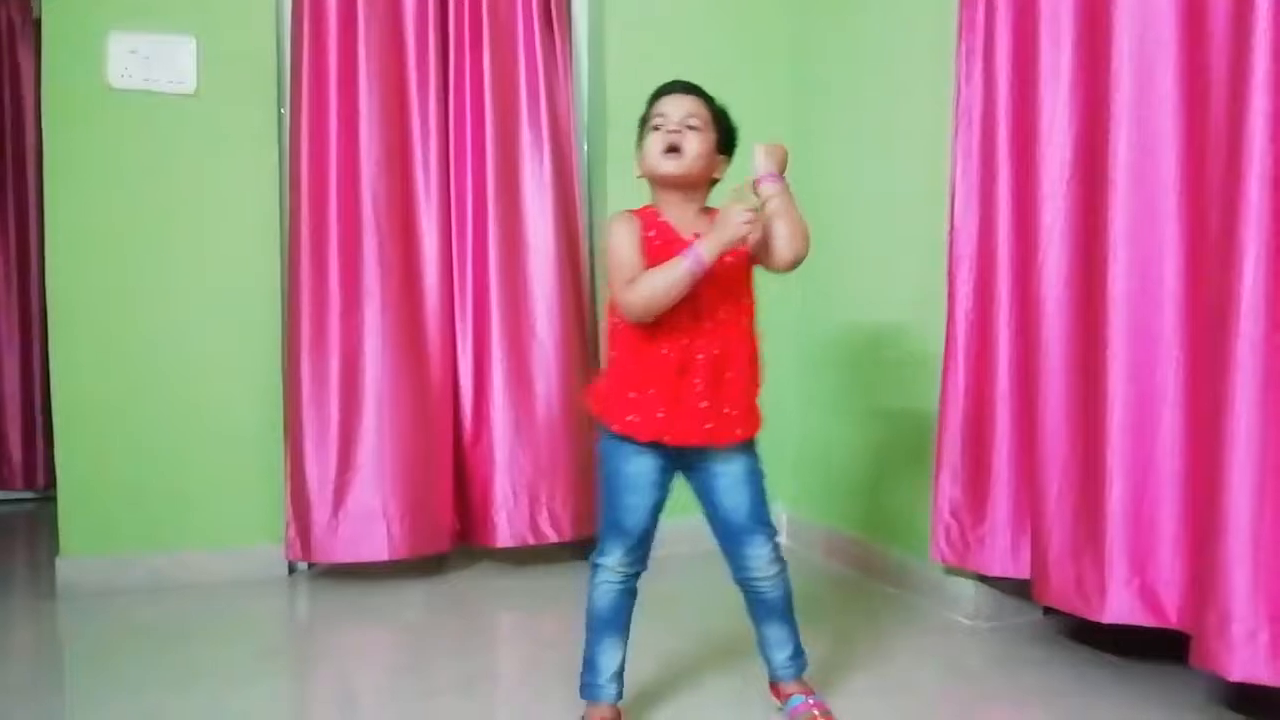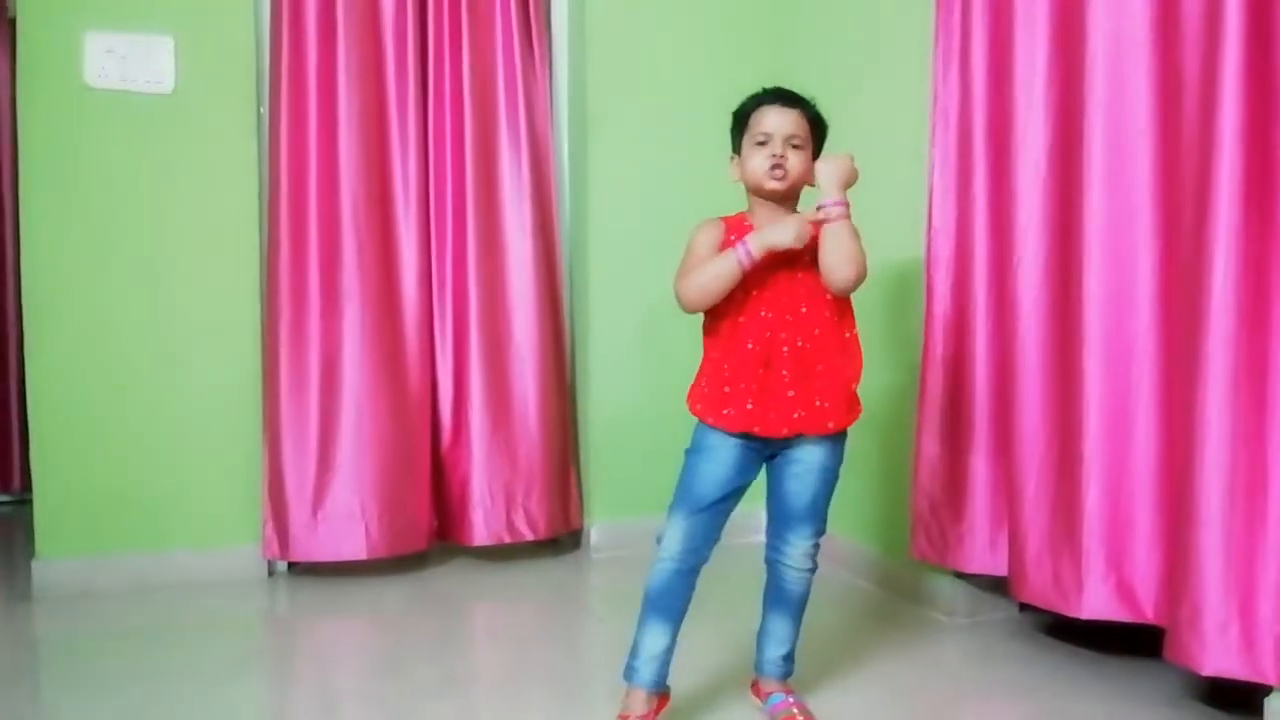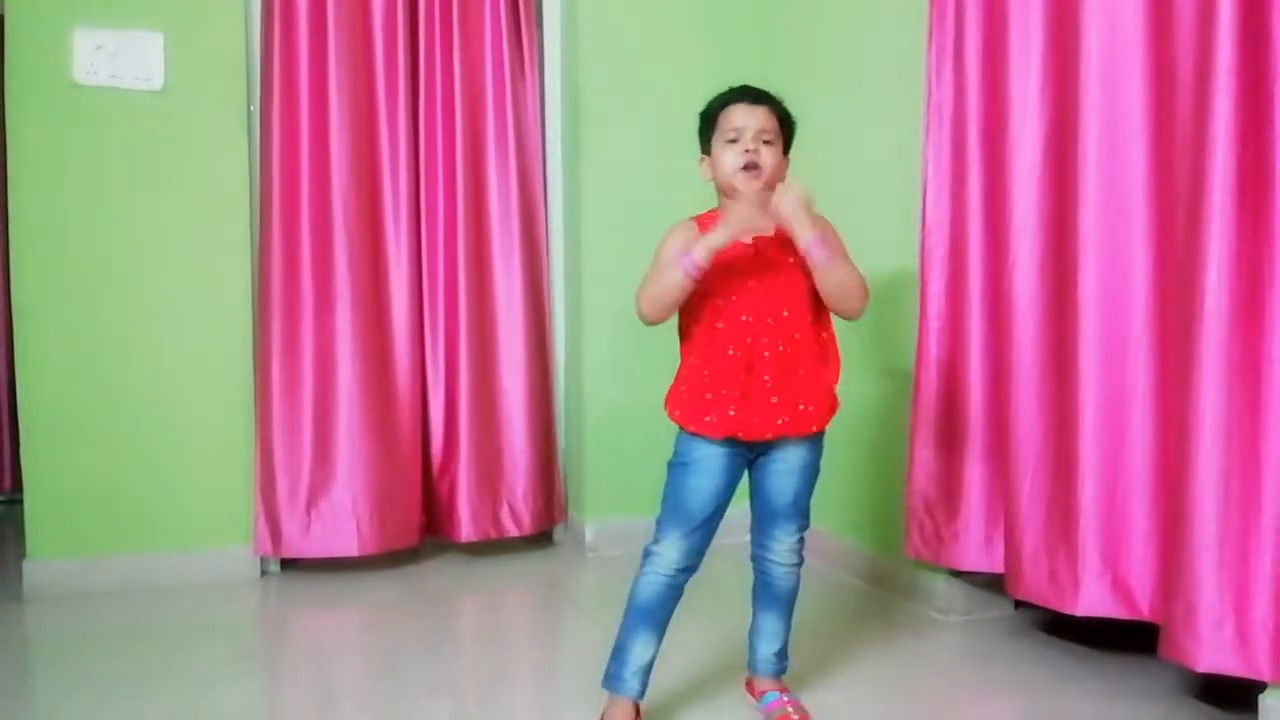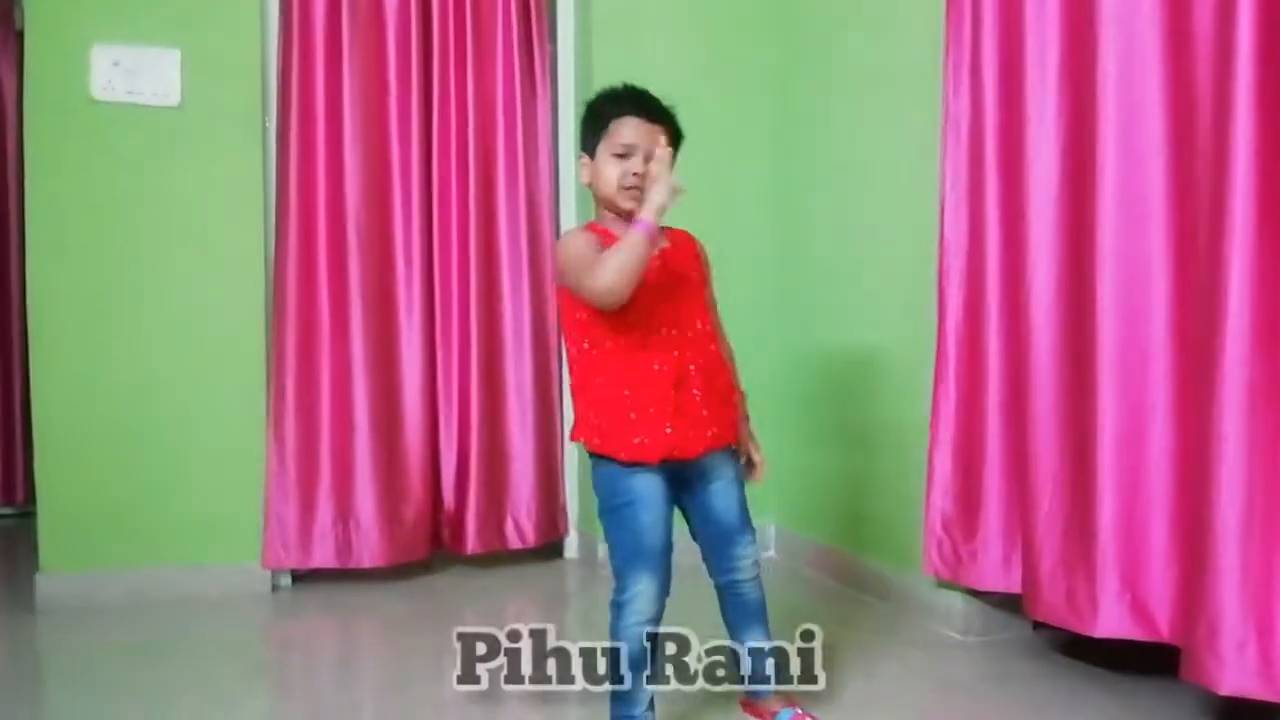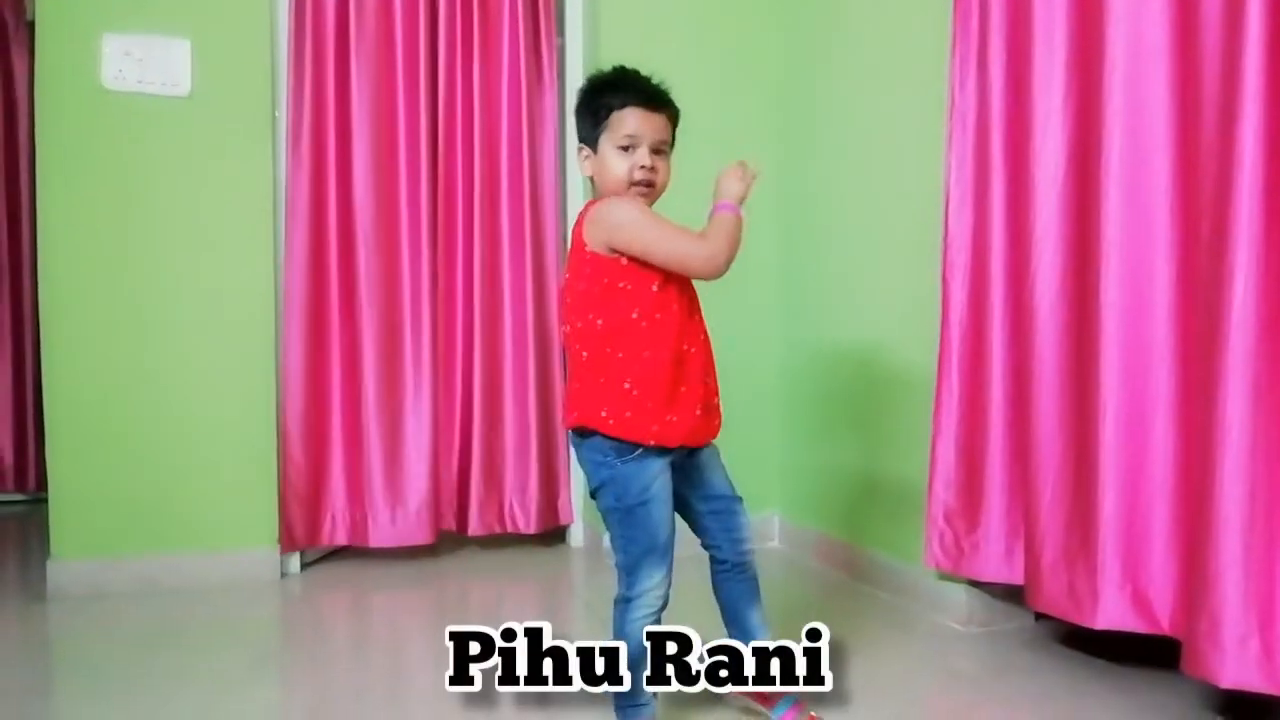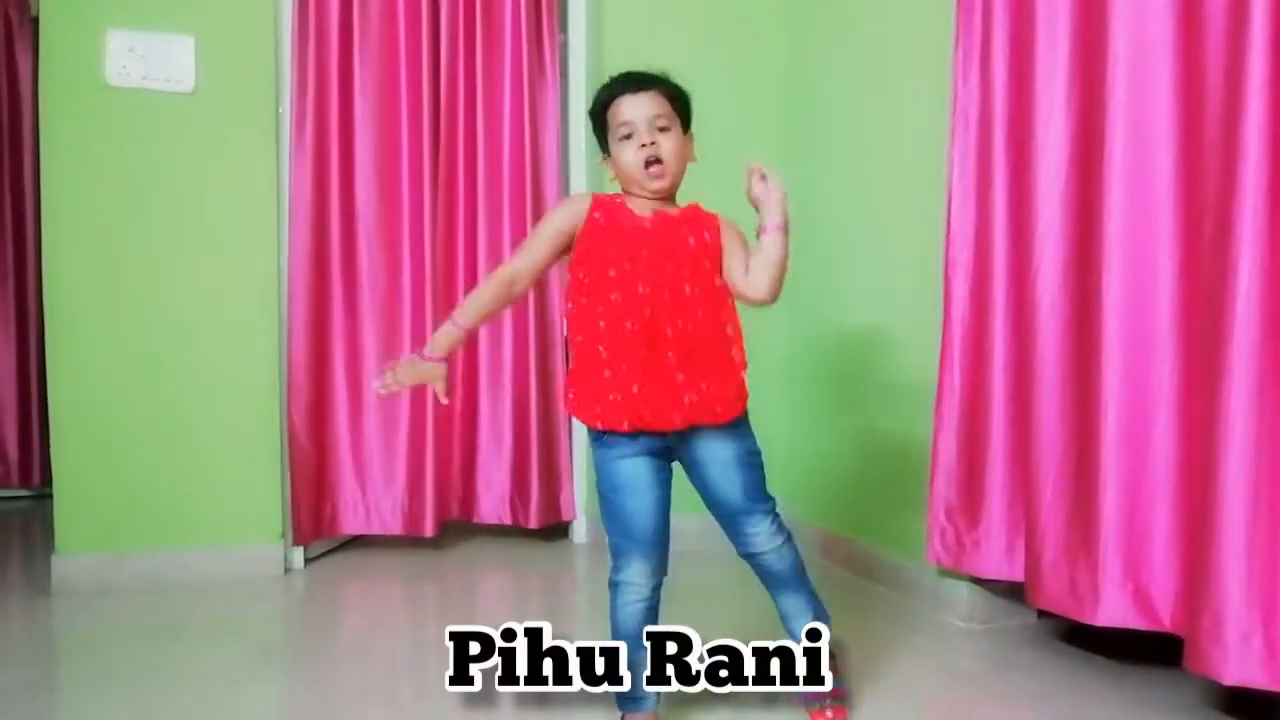
dt=0.7s
person 1, frame 1
left shoulder: (735, 225)
right shoulder: (629, 230)
left elbow: (790, 253)
right elbow: (633, 303)
left wrist: (770, 177)
right wrist: (708, 248)
left hip: (723, 430)
right hip: (636, 429)
left knee: (759, 558)
right knee: (616, 564)
person 1, frame 2
left shoulder: (827, 232)
right shoulder: (717, 233)
left elbow: (844, 277)
right elbow: (689, 294)
left wrist: (835, 194)
right wrist: (763, 241)
left hip: (815, 425)
right hip: (730, 420)
left knee: (796, 554)
right knee: (680, 544)
person 1, frame 3
left shoulder: (809, 231)
right shoulder: (690, 234)
left elbow: (851, 301)
right elbow: (650, 307)
left wrist: (802, 228)
right wrist: (713, 244)
left hip: (793, 425)
right hip: (710, 424)
left knee: (780, 553)
right knee: (669, 555)
person 1, frame 4
left shoulder: (686, 247)
right shoulder: (578, 245)
right elbow: (611, 287)
left wrist: (742, 426)
right wrist: (651, 210)
left hip: (704, 446)
right hip: (625, 452)
left knee: (739, 567)
right knee: (642, 591)
person 1, frame 5
left shoulder: (642, 236)
right shoulder: (611, 217)
right elbow: (711, 258)
right wrist: (729, 198)
left hip: (678, 434)
right hip: (622, 438)
left knee: (733, 542)
right knee: (647, 584)
person 1, frame 6
left shoulder: (713, 226)
right shoulder: (582, 217)
left elbow: (761, 287)
right elbow: (508, 280)
left wrist: (772, 210)
right wrist: (437, 351)
left hip: (712, 415)
right hip: (620, 425)
left knee: (762, 534)
right knee: (636, 570)
